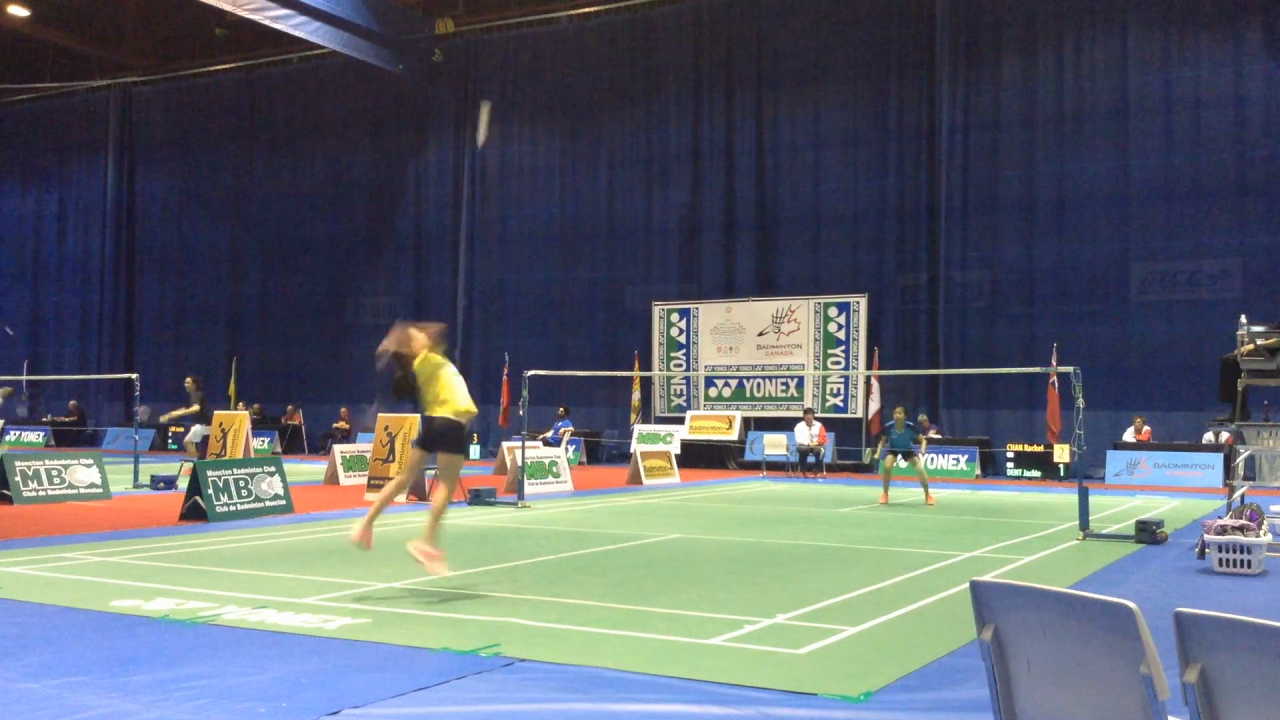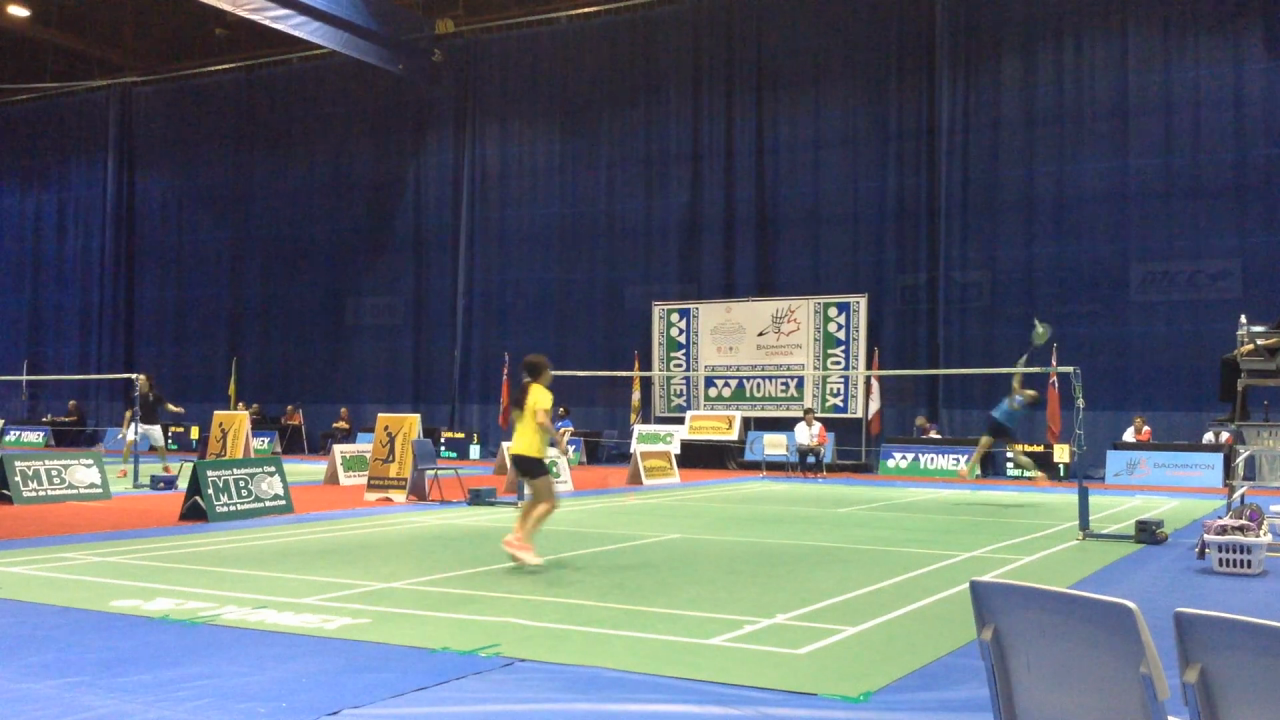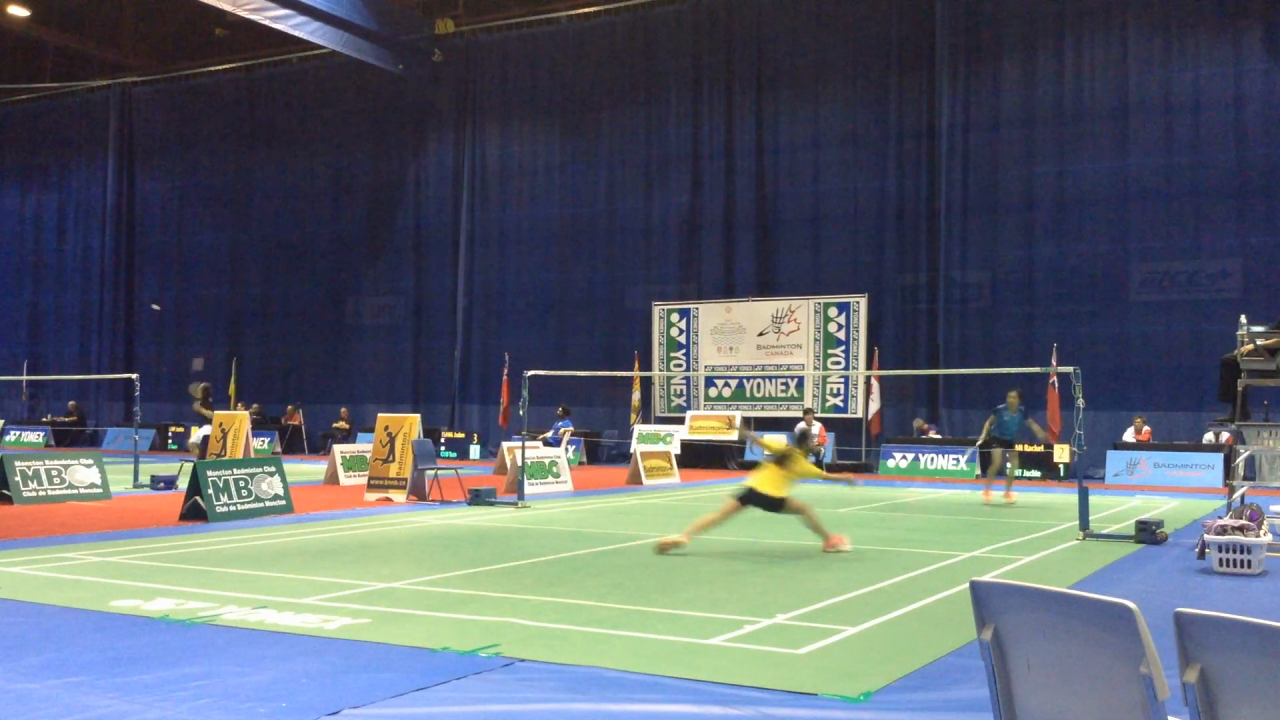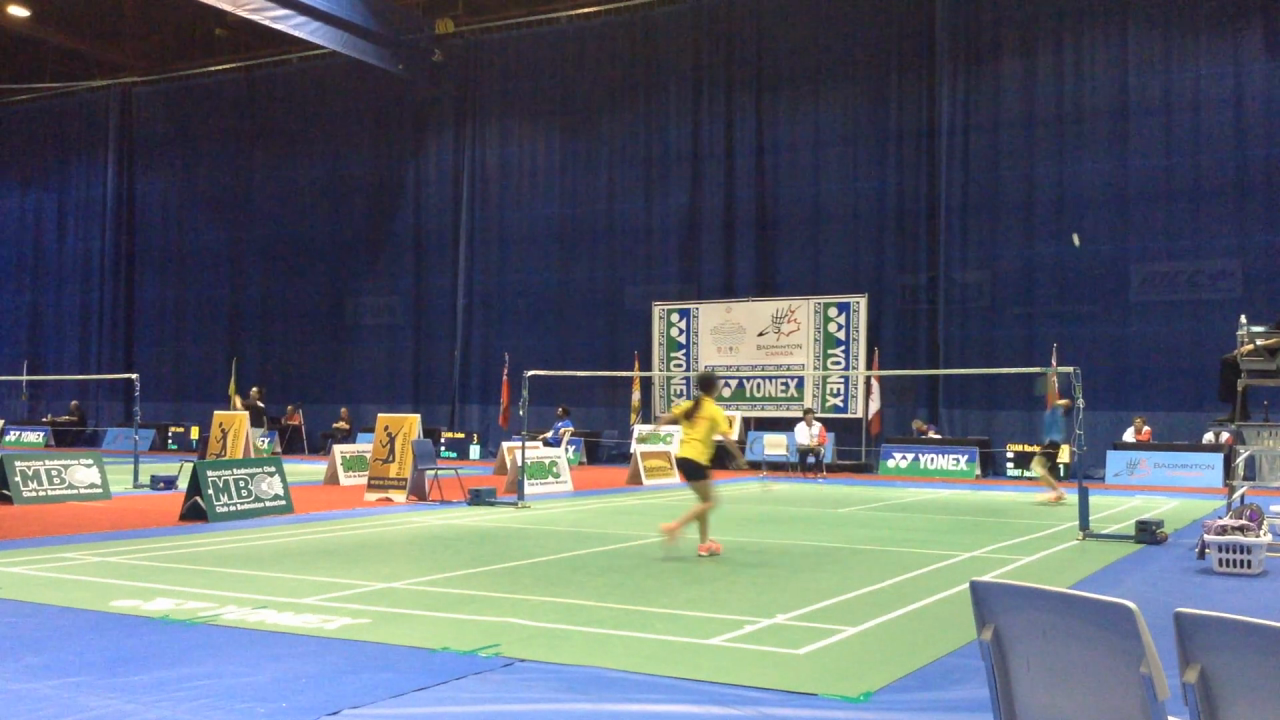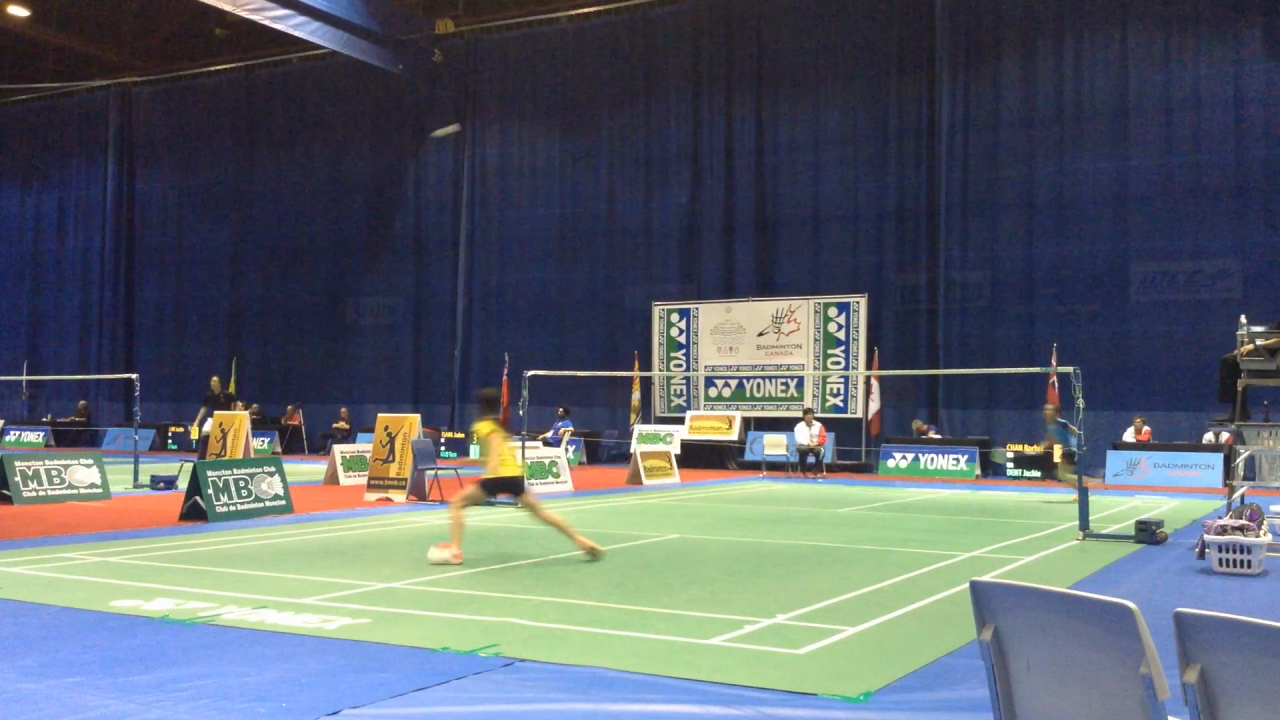
dt=1s
person 1, frame 1
left shoulder: (431, 362)
right shoulder: (426, 360)
left hip: (436, 423)
right hip: (447, 424)
left knee: (406, 478)
right knee: (447, 485)
left ankle: (366, 523)
right ankle: (427, 543)
person 1, frame 2
left shoulder: (524, 393)
right shoulder: (543, 393)
left elbow: (516, 419)
right elbow: (541, 420)
right wrist: (559, 440)
left hip: (518, 452)
right hip: (530, 454)
left knee: (537, 498)
right knee: (549, 502)
left ankle: (517, 539)
right ankle: (519, 541)
person 1, frame 3
left shoulder: (782, 449)
right shoulder: (803, 465)
left elbow: (758, 439)
right elbow: (828, 477)
left wrist: (742, 431)
right wrist: (846, 478)
left hip: (752, 489)
right hip: (771, 497)
left knee: (716, 517)
right knee: (805, 509)
left ankle: (682, 538)
right ankle: (830, 541)
person 1, frame 4
left shoulder: (687, 406)
right shoulder: (716, 410)
left elbow: (664, 419)
right elbow: (726, 438)
right wrist: (739, 458)
left hip: (682, 458)
right hip: (696, 459)
left knee: (706, 501)
right knee: (708, 502)
left ankle: (705, 543)
right ankle: (673, 527)
person 1, frame 5
left shoulder: (481, 426)
right shoulder: (495, 425)
left elbow: (494, 441)
left wrist: (493, 467)
right wrist: (483, 459)
left hip: (499, 476)
right hip: (514, 475)
left knee: (457, 505)
right knee: (539, 512)
left ankle: (455, 551)
right ankle: (582, 542)
